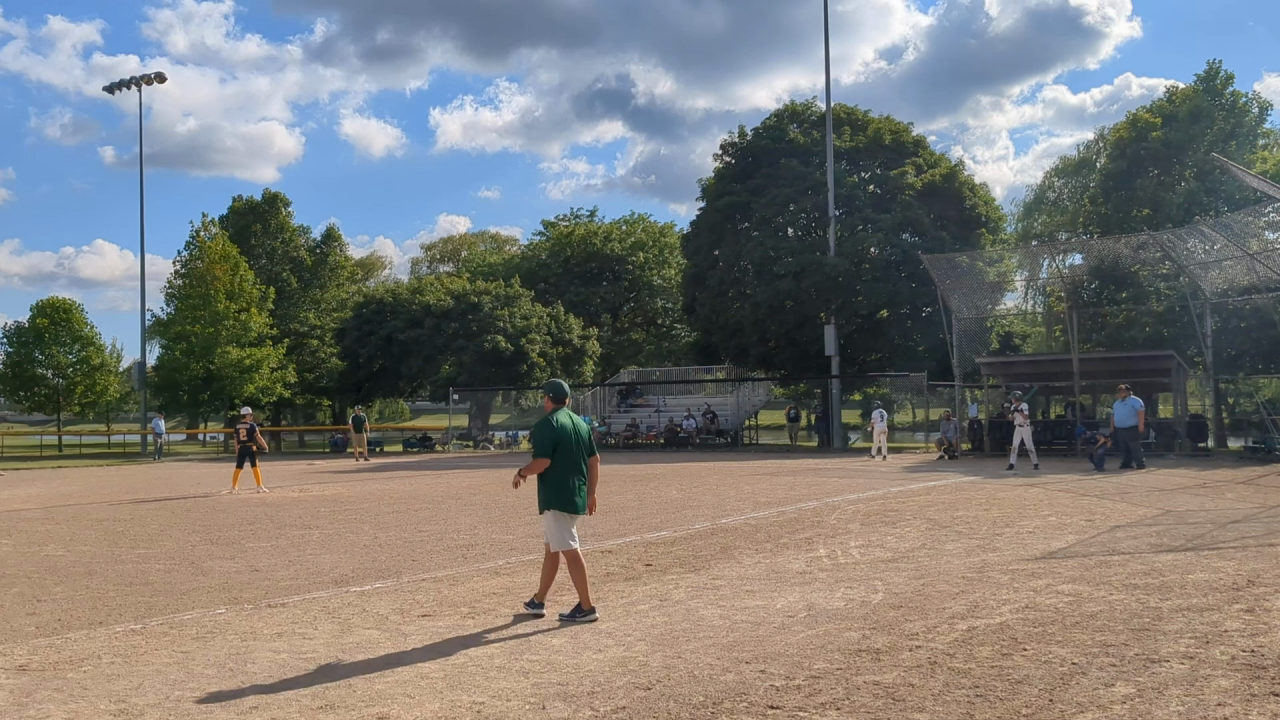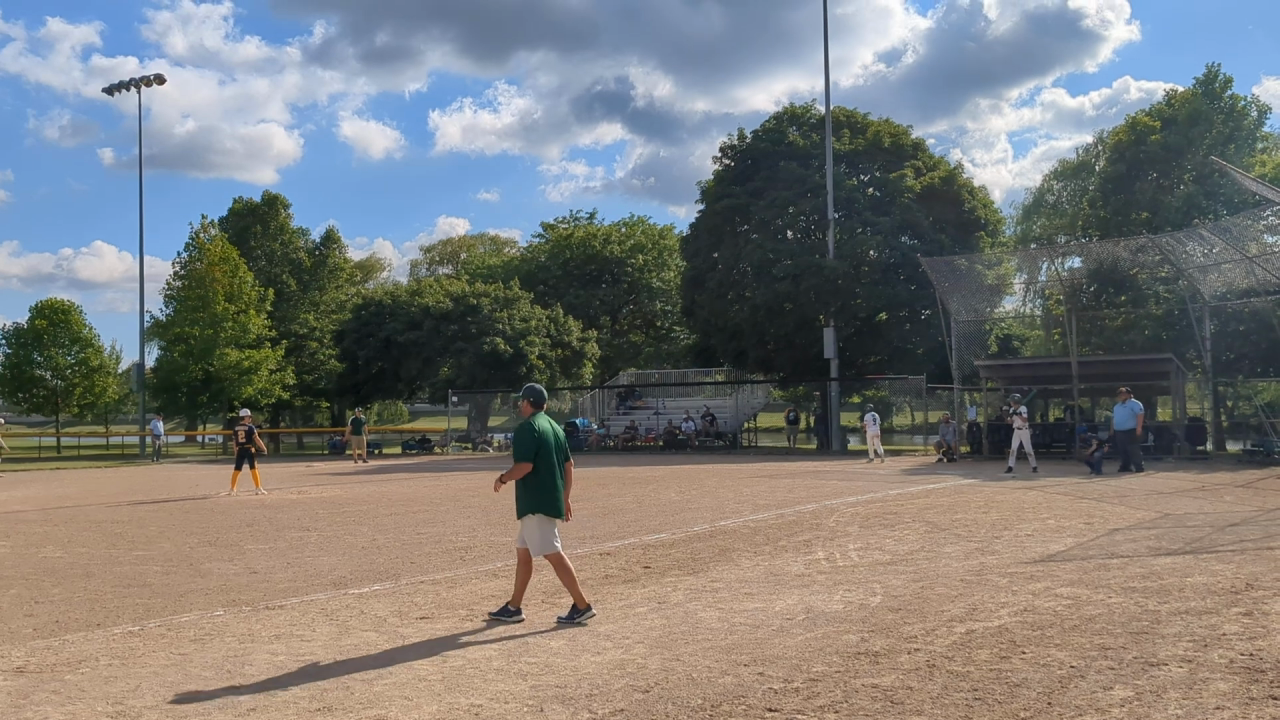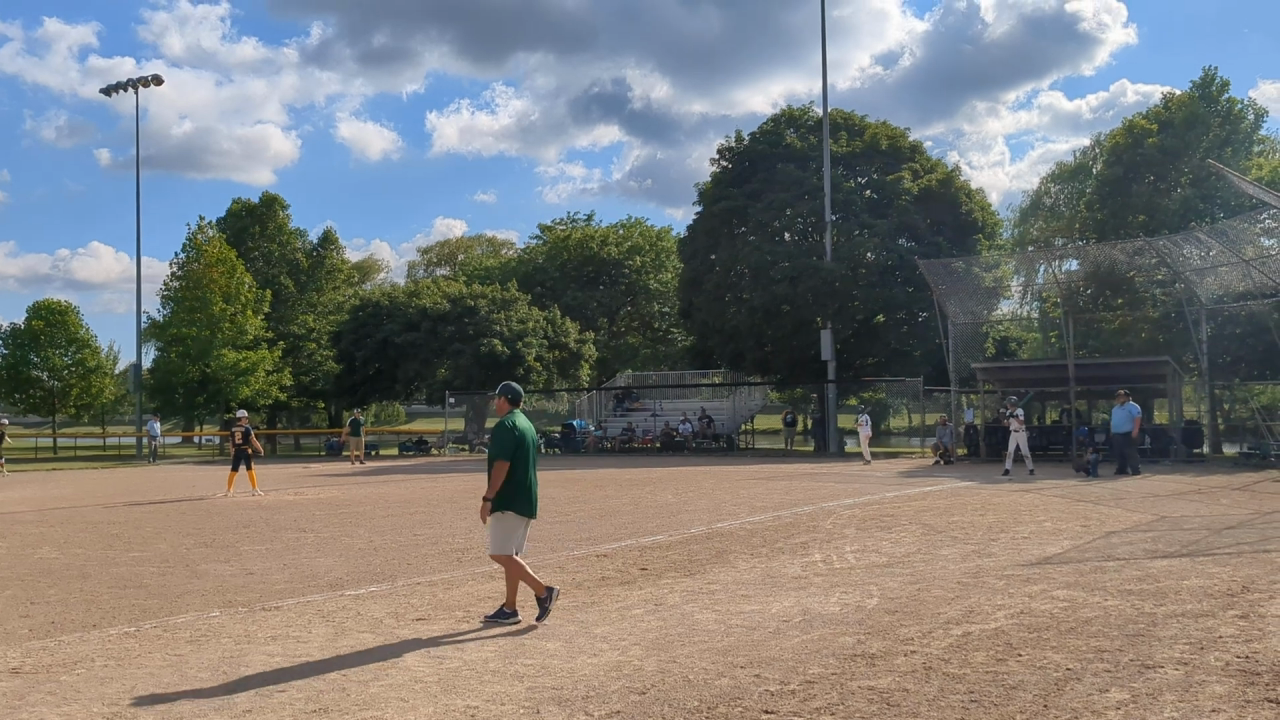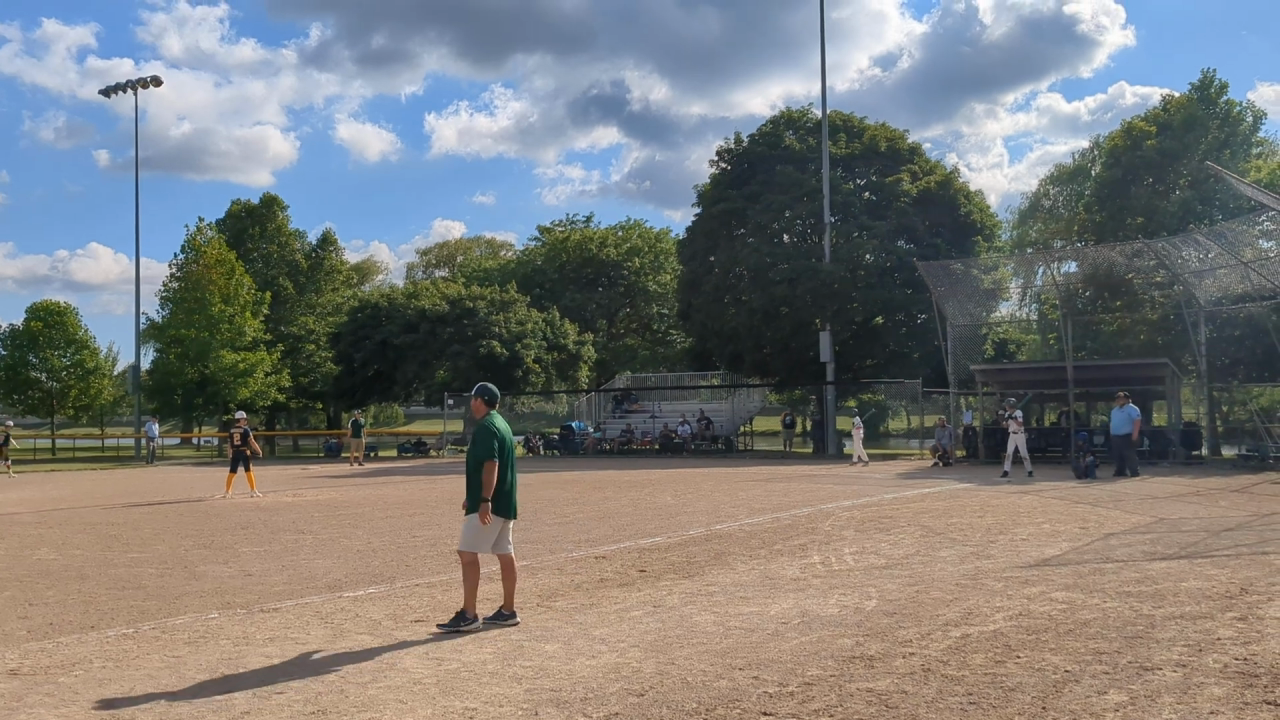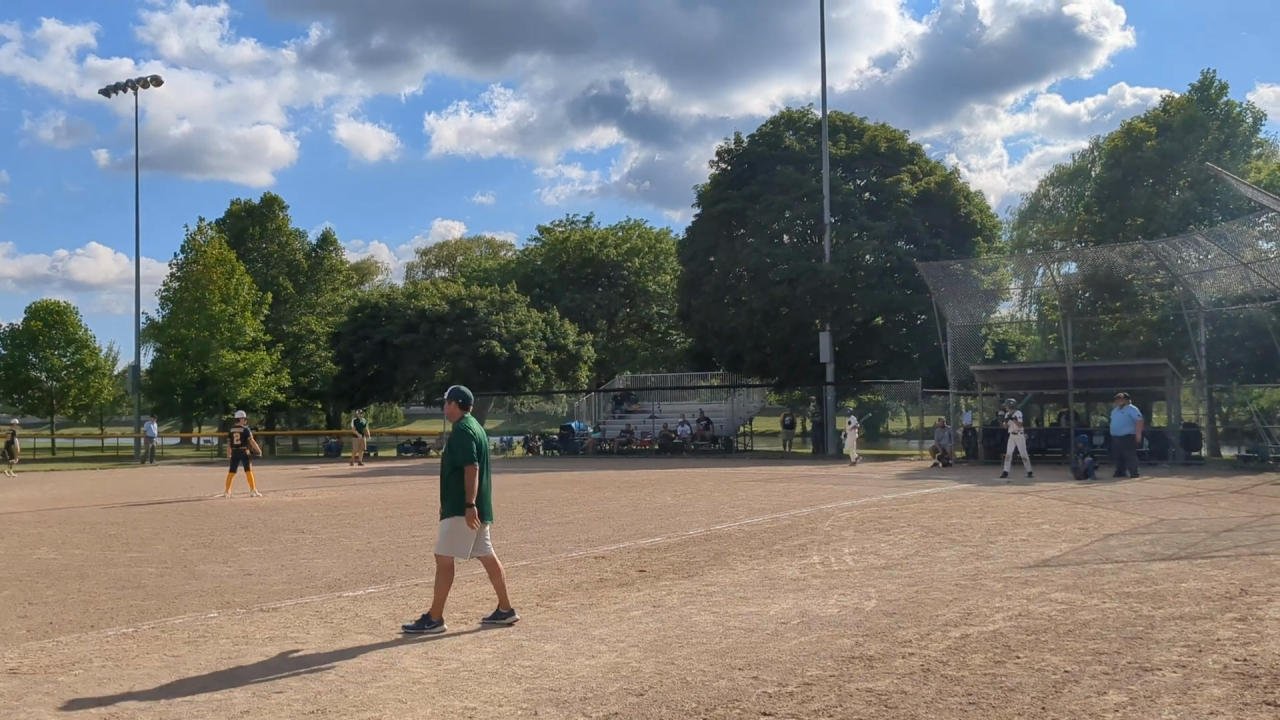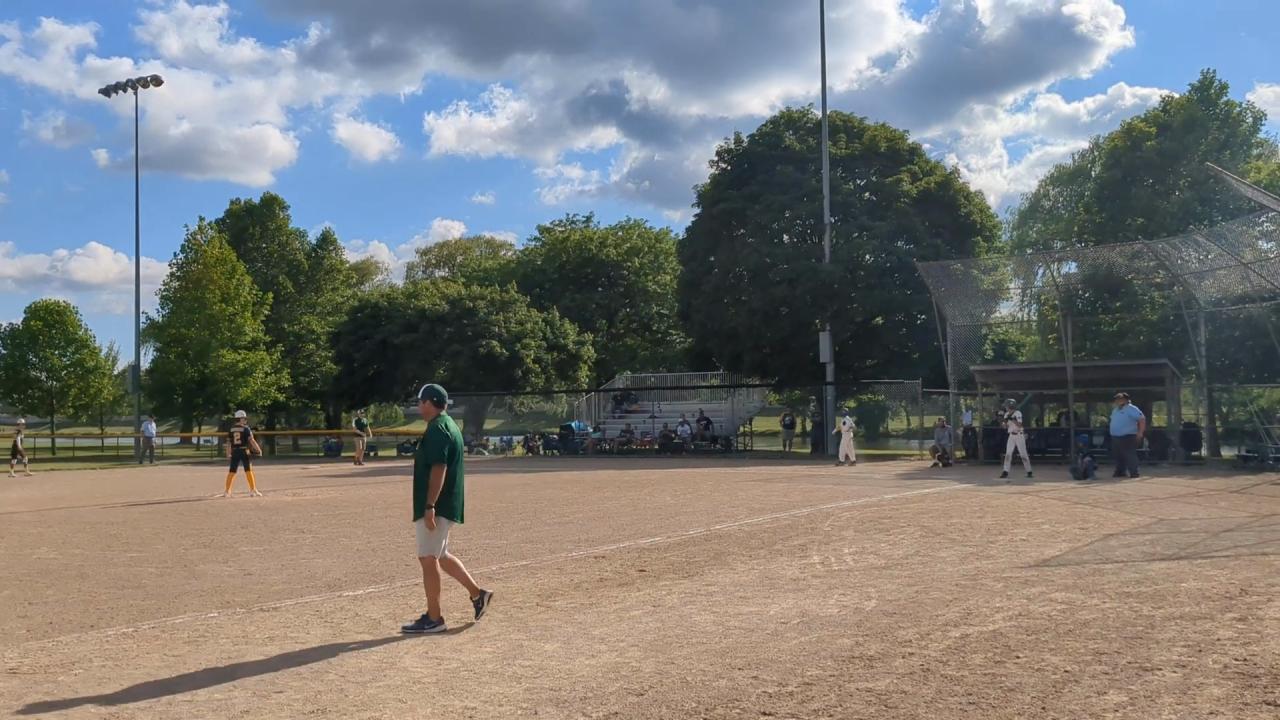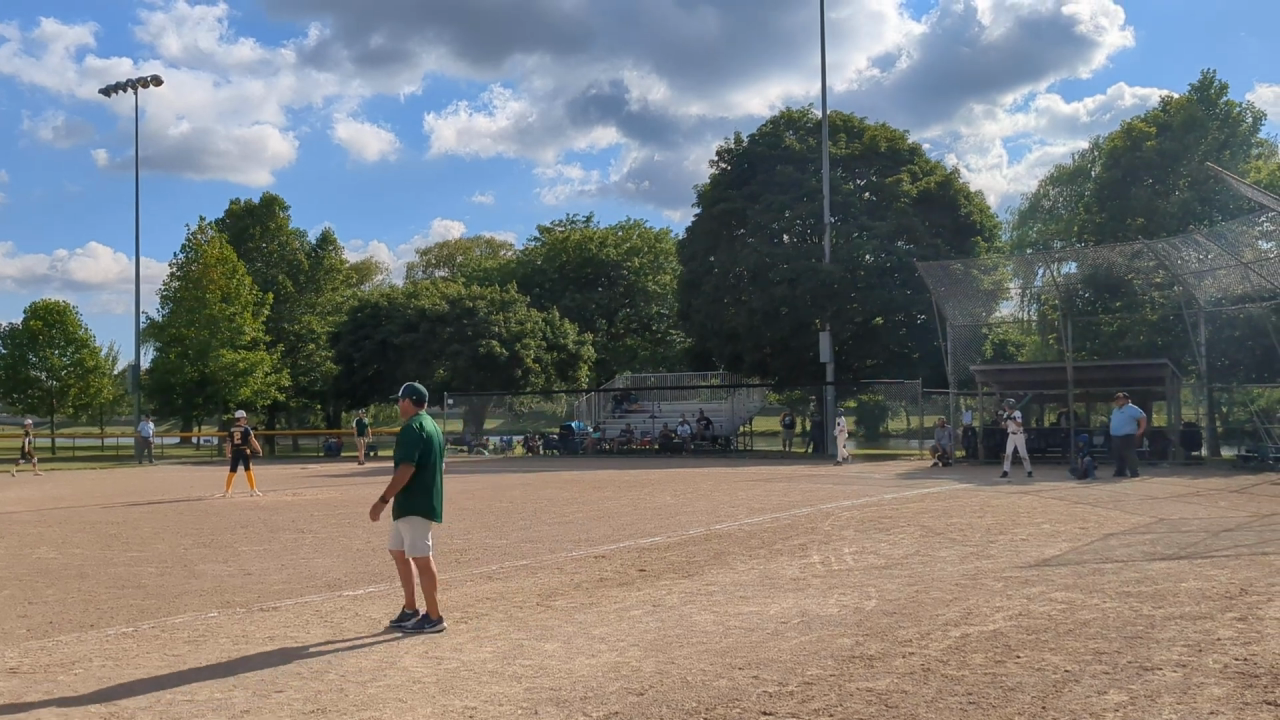
dt=0.2s
person 1, frame 1
left shoulder: (546, 424)
right shoulder: (580, 423)
left elbow: (542, 462)
right elbow: (594, 460)
left wrist: (521, 473)
right wrist: (591, 492)
left hip: (556, 498)
right hip: (576, 496)
left knee: (570, 551)
right knee: (551, 549)
left ankle: (586, 607)
right ankle: (538, 601)
person 1, frame 2
left shoulder: (527, 428)
right shoulder: (554, 427)
left elbow: (524, 466)
right elbow: (568, 465)
left wrist: (503, 478)
right wrist: (565, 498)
left hip: (536, 503)
right hip: (551, 501)
left knee: (554, 555)
right knee: (524, 553)
left ankle: (582, 605)
right ankle: (513, 608)
person 1, frame 3
left shoulder: (505, 425)
right shoulder: (527, 425)
left elbow: (501, 465)
left wrist: (487, 498)
left hip: (509, 502)
right hip: (525, 501)
left knee: (501, 555)
right knee: (509, 553)
left ankle: (543, 591)
right ankle: (509, 608)
person 1, frame 4
left shoulder: (485, 426)
right shoulder: (501, 424)
left elbow: (490, 465)
left wrist: (484, 500)
right wrist: (481, 498)
left hip: (488, 504)
right hip: (505, 502)
left knee: (468, 554)
right knee: (505, 555)
left ankle: (469, 614)
right ankle: (508, 611)
person 1, frame 5
left shoulder: (462, 430)
right shoulder: (474, 427)
left elbow: (472, 470)
left wrist: (469, 505)
left hip: (459, 508)
right hip: (475, 506)
left knee: (444, 558)
right knee: (487, 557)
left ankle: (435, 618)
right ankle: (505, 609)
person 1, frame 6
left shoulder: (437, 428)
right shoulder: (449, 426)
left elbow: (438, 469)
left wrist: (429, 505)
left hip: (436, 505)
right hip: (447, 505)
left knee: (428, 559)
right knee: (440, 556)
left ankle: (434, 619)
right ankle: (477, 593)
person 1, frame 7
left shoulder: (412, 428)
right shoulder: (433, 426)
left elbow: (406, 469)
right elbow: (440, 466)
left wrist: (382, 500)
left hip: (414, 505)
right hip: (426, 502)
left knee: (421, 558)
right knee: (399, 552)
left ankle: (434, 617)
right ankle: (410, 609)
